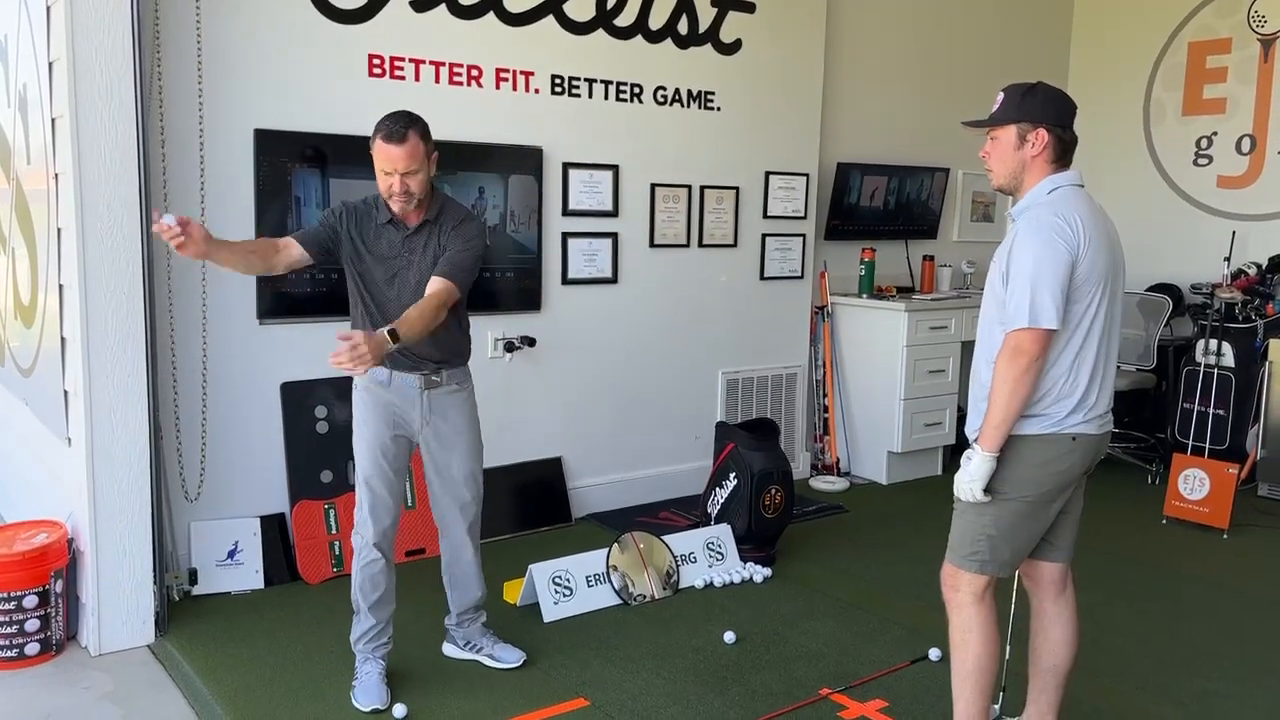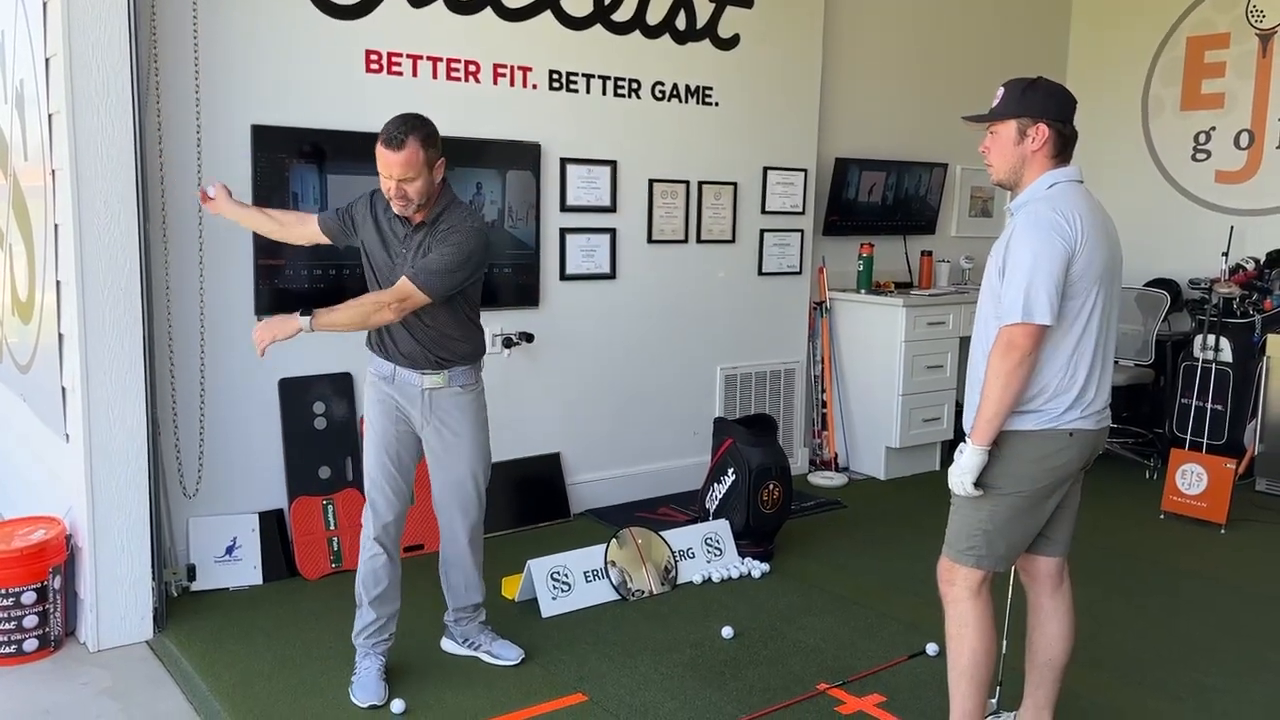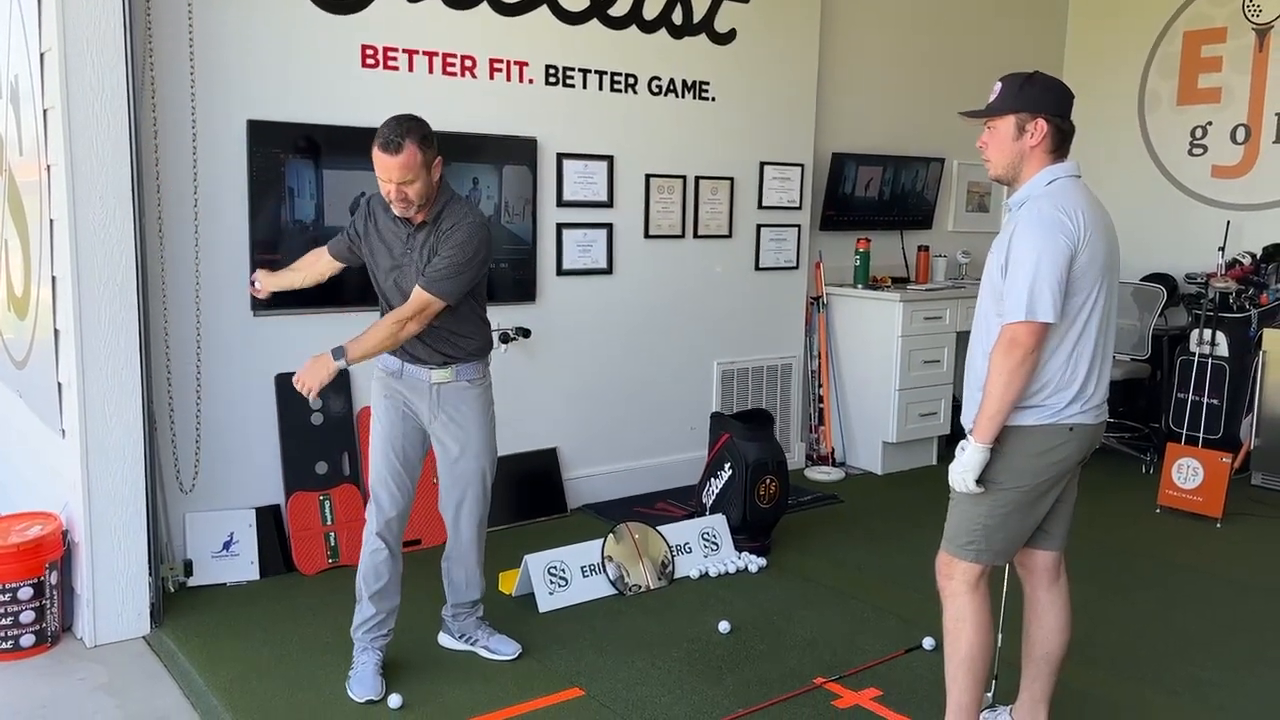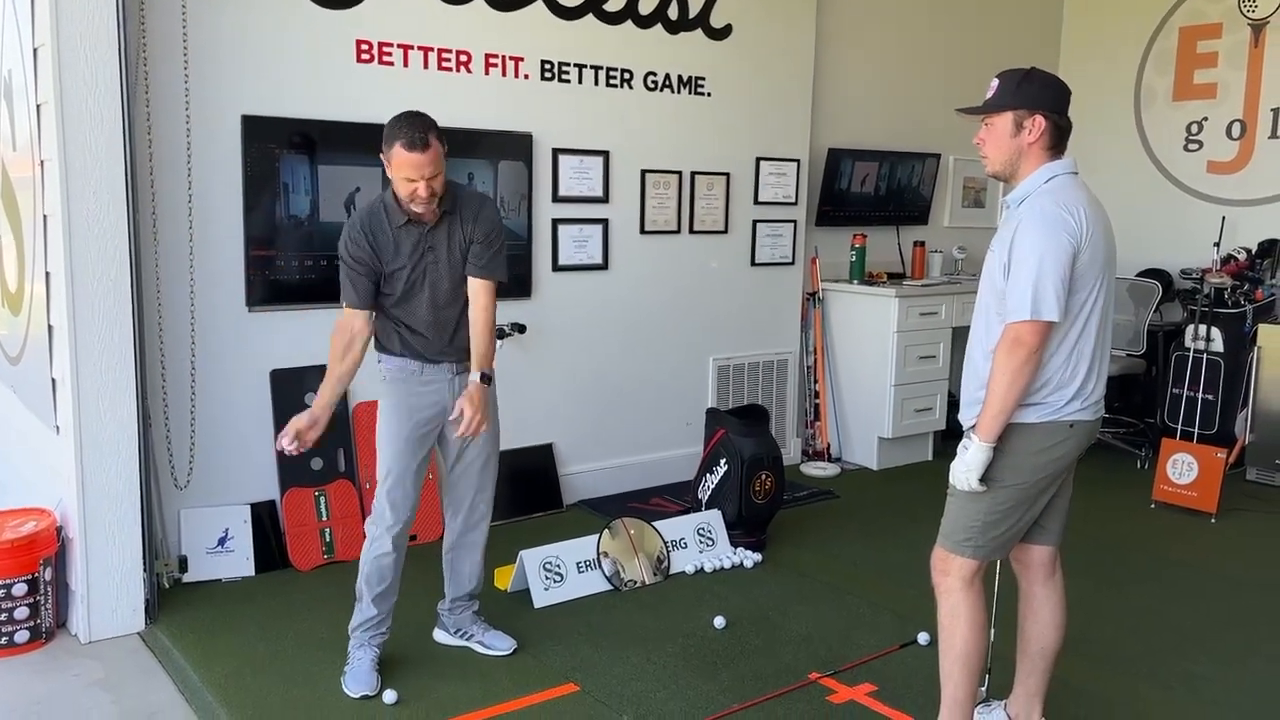
dt=0.4s
person 1, frame 1
left shoulder: (1045, 221)
right shoulder: (1083, 213)
left elbow: (1025, 347)
left wrist: (984, 449)
left hip: (1033, 440)
right hip: (1070, 432)
left knee: (965, 582)
right knee: (1048, 579)
person 1, frame 2
left shoulder: (1043, 216)
right shoulder: (1081, 209)
left elbow: (1019, 341)
left wrist: (975, 442)
left hip: (1029, 435)
right hip: (1068, 427)
left knee: (961, 577)
right knee: (1045, 574)
person 1, frame 3
left shoulder: (1044, 212)
right shoulder: (1076, 204)
left elbow: (1022, 338)
left wrist: (978, 439)
left hip: (1027, 430)
right hip: (1063, 422)
left knee: (959, 571)
right knee: (1042, 567)
person 1, frame 4
left shoulder: (1044, 211)
right shoulder: (1067, 200)
left elbow: (1025, 337)
left wrist: (981, 438)
left hip: (1025, 427)
right hip: (1056, 420)
left knee: (954, 567)
right knee: (1036, 563)
person 2, frame 1
left shoulder: (465, 228)
right shoulder: (350, 220)
left elbow: (433, 303)
right elbow: (277, 254)
left wrist: (385, 341)
right wrist: (206, 246)
left hip: (448, 386)
right hip: (375, 388)
left knee: (461, 515)
right knee: (376, 525)
left ankle: (468, 630)
right ankle: (370, 655)
person 2, frame 2
left shoulder: (466, 233)
right shoulder: (371, 210)
left elbow: (392, 304)
right elbow: (301, 228)
left wrist: (300, 323)
right wrist: (228, 205)
left hip: (454, 387)
right hip: (388, 381)
left knee: (462, 515)
right knee: (383, 518)
left ankle: (466, 627)
right ankle: (371, 650)
person 2, frame 3
left shoulder: (467, 229)
right shoulder: (373, 213)
left elbow: (413, 317)
right elbow: (328, 258)
left wrist: (337, 359)
right wrist: (273, 280)
left hip: (462, 382)
right hip: (398, 378)
left knee: (467, 509)
right knee: (386, 513)
left ankle: (463, 621)
right ankle: (369, 645)
person 2, frame 4
left shoulder: (477, 213)
right shoulder: (365, 229)
left elbow: (481, 304)
right elbow: (354, 324)
left wrist: (478, 381)
right wrist: (322, 406)
left hip: (472, 376)
right hip: (406, 378)
left knee: (472, 505)
right knee: (391, 512)
left ankle: (458, 616)
right ankle: (366, 640)
